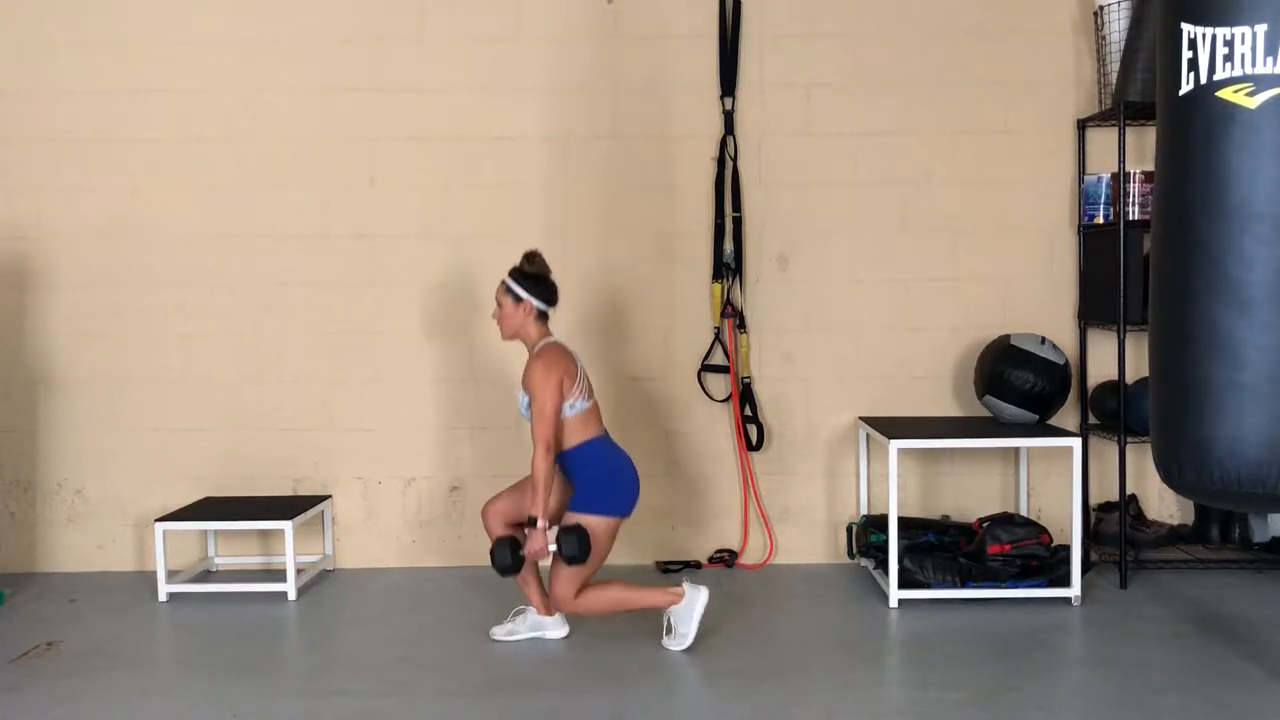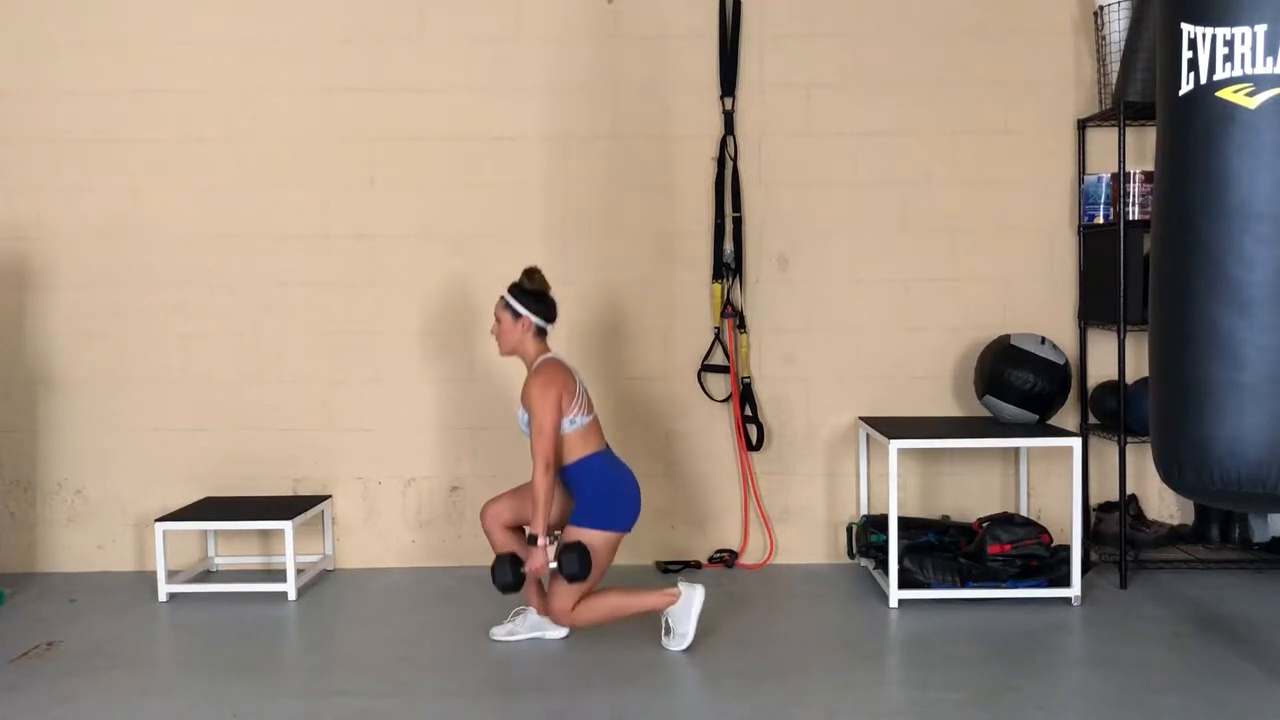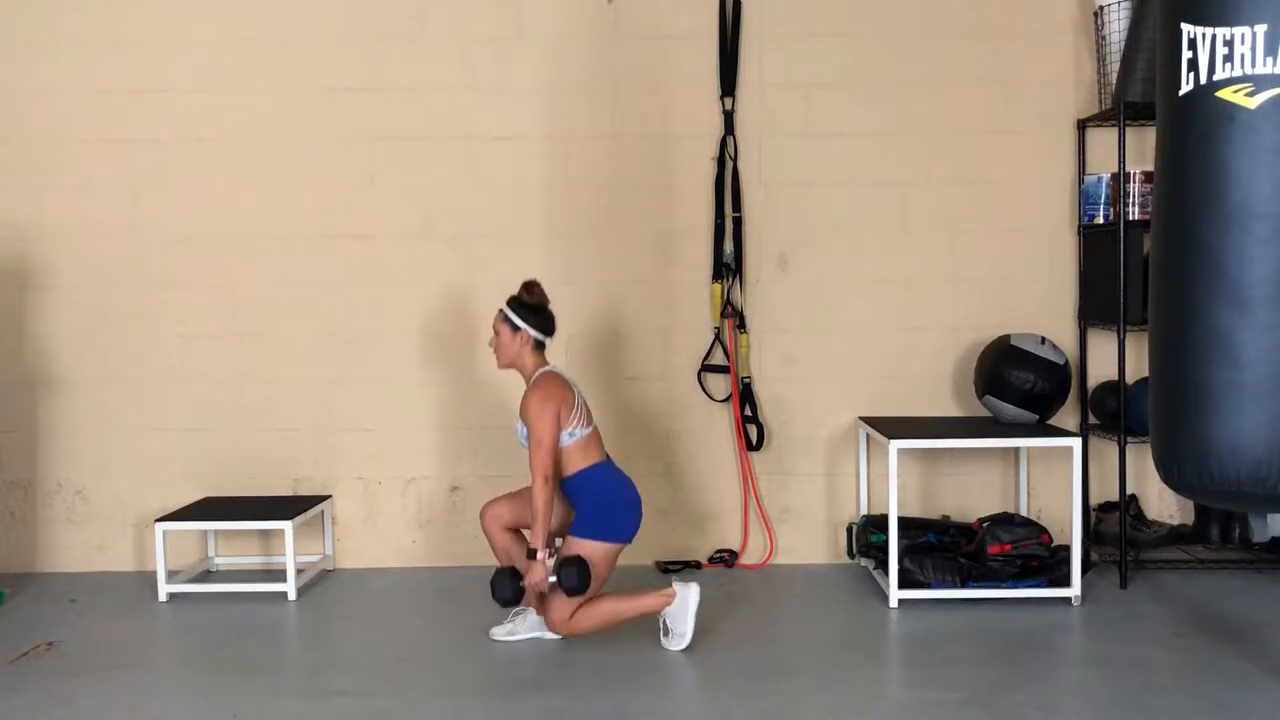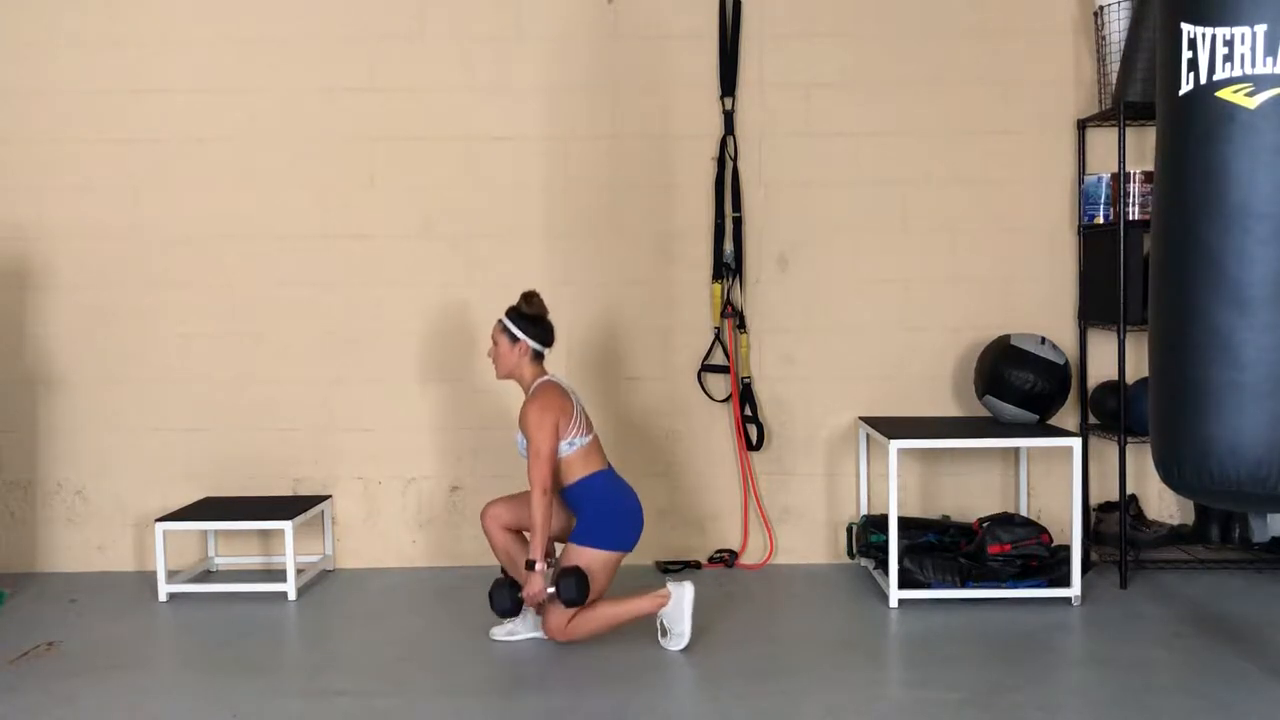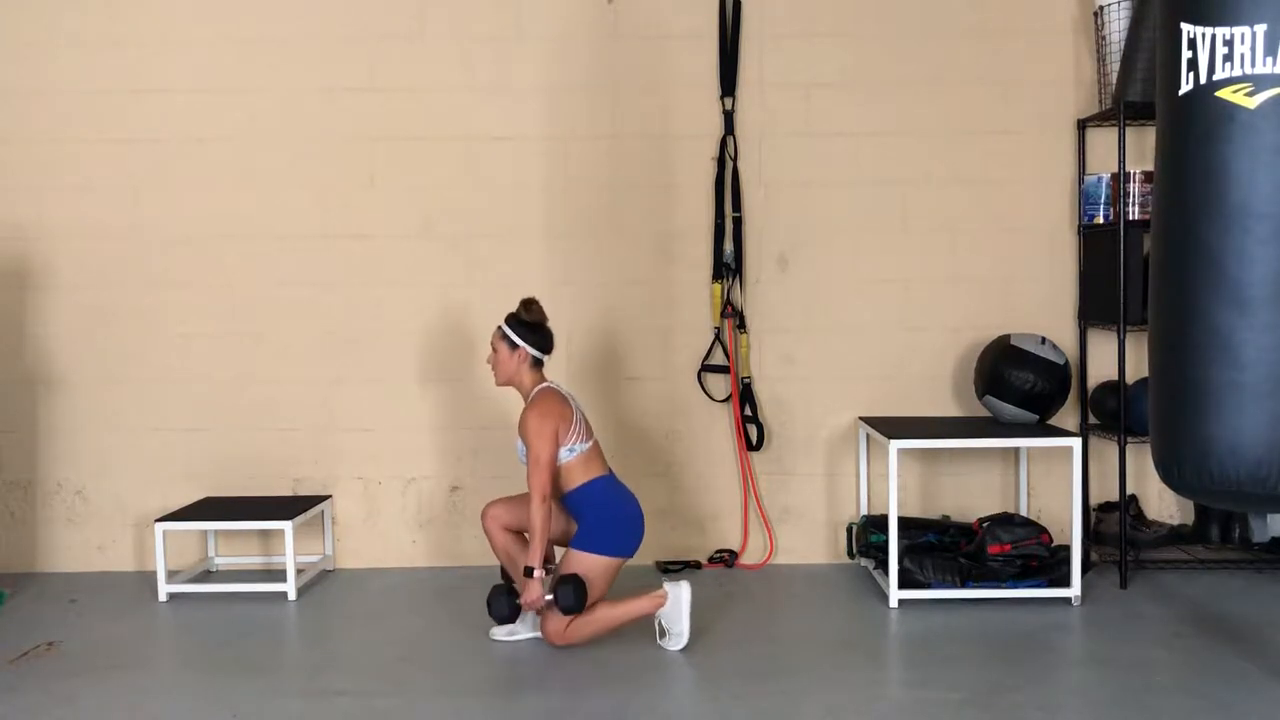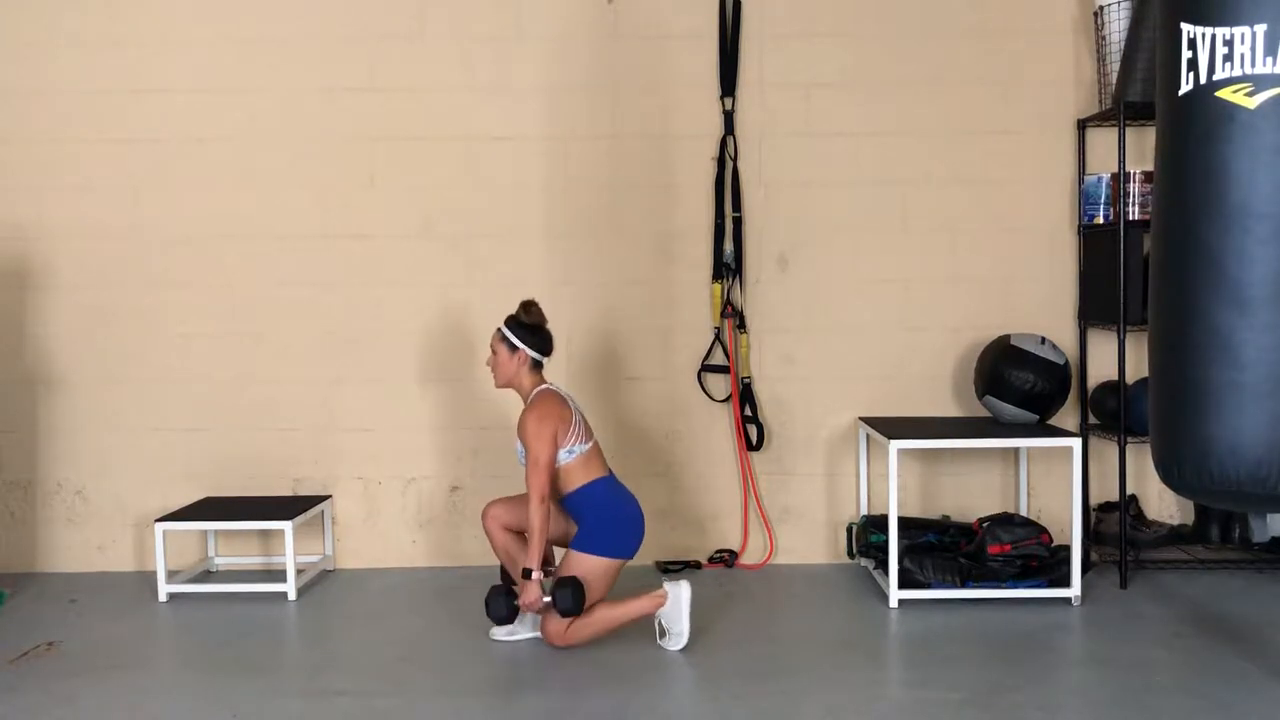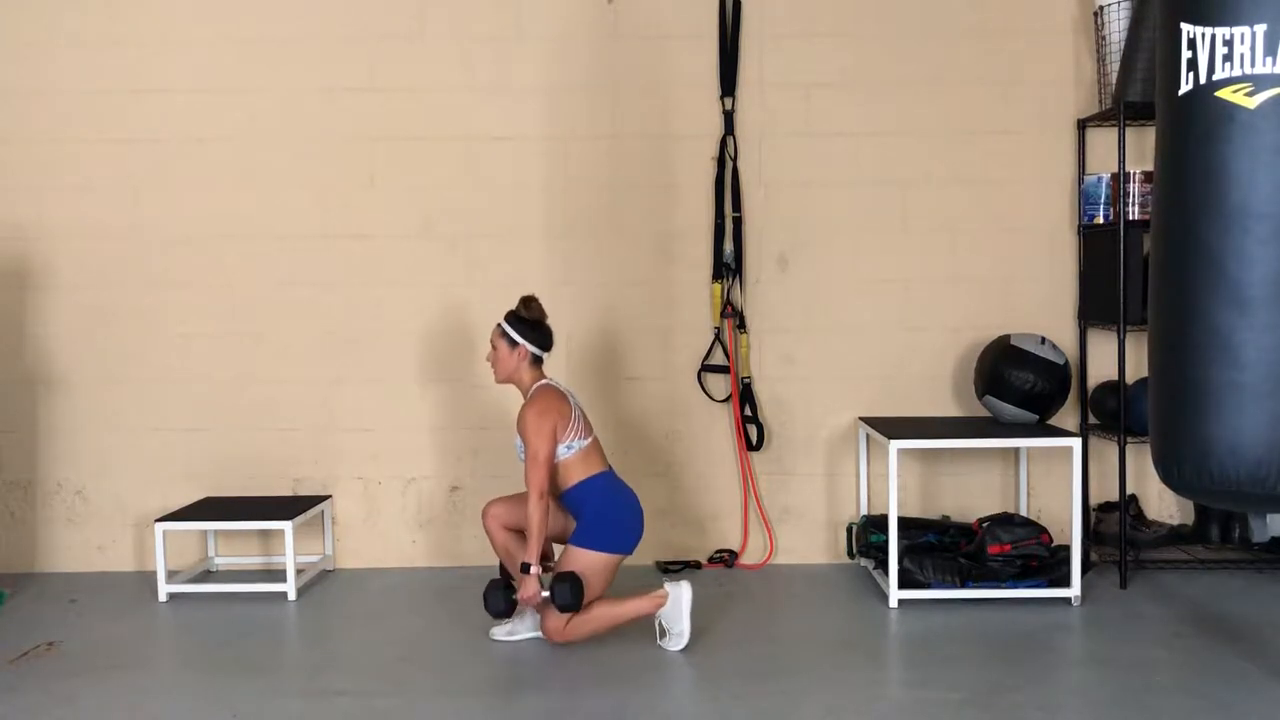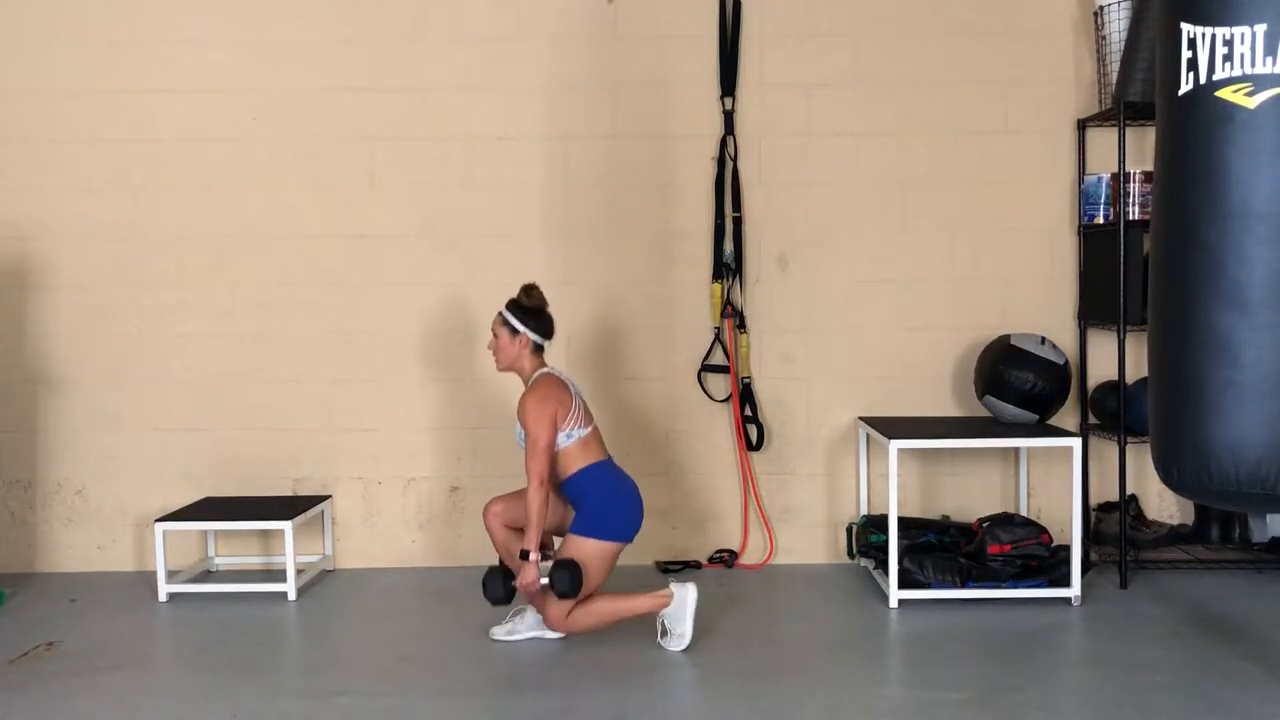
dt=0.1s
person 1, frame 1
left shoulder: (543, 364)
right shoulder: (551, 353)
left elbow: (544, 448)
left wrist: (539, 522)
right wrist: (541, 511)
left hip: (601, 479)
right hip: (587, 472)
left knee: (566, 596)
right knee: (495, 513)
left ankle: (680, 598)
right ankle: (542, 613)
person 1, frame 2
left shoulder: (541, 381)
right shoulder: (550, 368)
left elbow: (544, 466)
right elbow: (553, 460)
left wrist: (538, 540)
right wrist: (540, 530)
left hip: (603, 492)
right hip: (588, 484)
left knee: (564, 610)
right knee: (494, 515)
left ankle: (676, 598)
right ankle: (540, 614)
person 1, frame 3
left shoulder: (540, 394)
right shoulder: (550, 381)
left elbow: (543, 479)
right elbow: (553, 474)
left wrist: (536, 555)
right wrist: (542, 534)
left hip: (605, 505)
right hip: (590, 496)
left knee: (562, 620)
right knee: (493, 516)
left ankle: (671, 599)
right ankle: (538, 609)
person 1, frame 4
left shoulder: (539, 405)
right shoulder: (550, 391)
left elbow: (542, 491)
right elbow: (551, 486)
left wrist: (535, 567)
right wrist: (543, 542)
left hip: (606, 512)
right hip: (591, 502)
left knee: (560, 627)
right knee: (494, 516)
left ankle: (667, 599)
right ankle: (539, 611)
person 1, frame 5
left shoulder: (539, 412)
right shoulder: (549, 398)
left elbow: (541, 498)
right elbow: (552, 490)
left wrist: (533, 572)
right wrist: (542, 547)
left hip: (607, 519)
right hip: (593, 509)
left knee: (557, 631)
right knee: (495, 516)
left ankle: (664, 599)
right ankle: (540, 610)
person 1, frame 6
left shoulder: (538, 414)
right shoulder: (548, 400)
left elbow: (539, 500)
right elbow: (551, 491)
left wrist: (532, 574)
right wrist: (542, 548)
left hip: (608, 520)
right hip: (592, 511)
left knee: (557, 632)
right knee: (495, 516)
left ankle: (664, 599)
right ankle: (540, 610)
person 1, frame 7
left shoulder: (537, 409)
right shoulder: (549, 395)
left elbow: (537, 495)
right elbow: (553, 480)
left wrist: (530, 570)
right wrist: (541, 546)
left hip: (606, 516)
right hip: (594, 505)
left knee: (558, 629)
right knee: (495, 515)
left ankle: (665, 599)
right ankle: (539, 611)
person 1, frame 8
left shoulder: (537, 398)
right shoulder: (550, 384)
left elbow: (538, 483)
right elbow: (553, 469)
left wrist: (530, 556)
right wrist: (541, 535)
left hip: (605, 506)
right hip: (593, 497)
left knee: (560, 617)
right knee: (496, 514)
left ankle: (670, 599)
right ankle: (538, 609)
